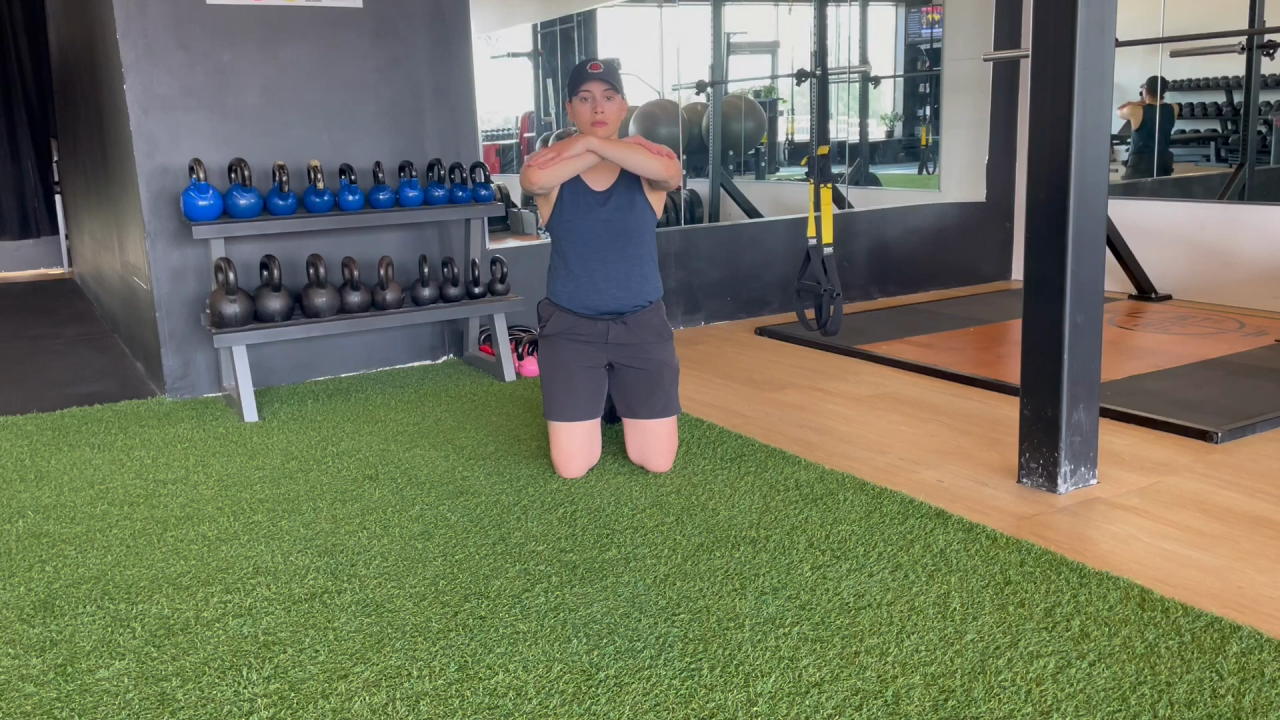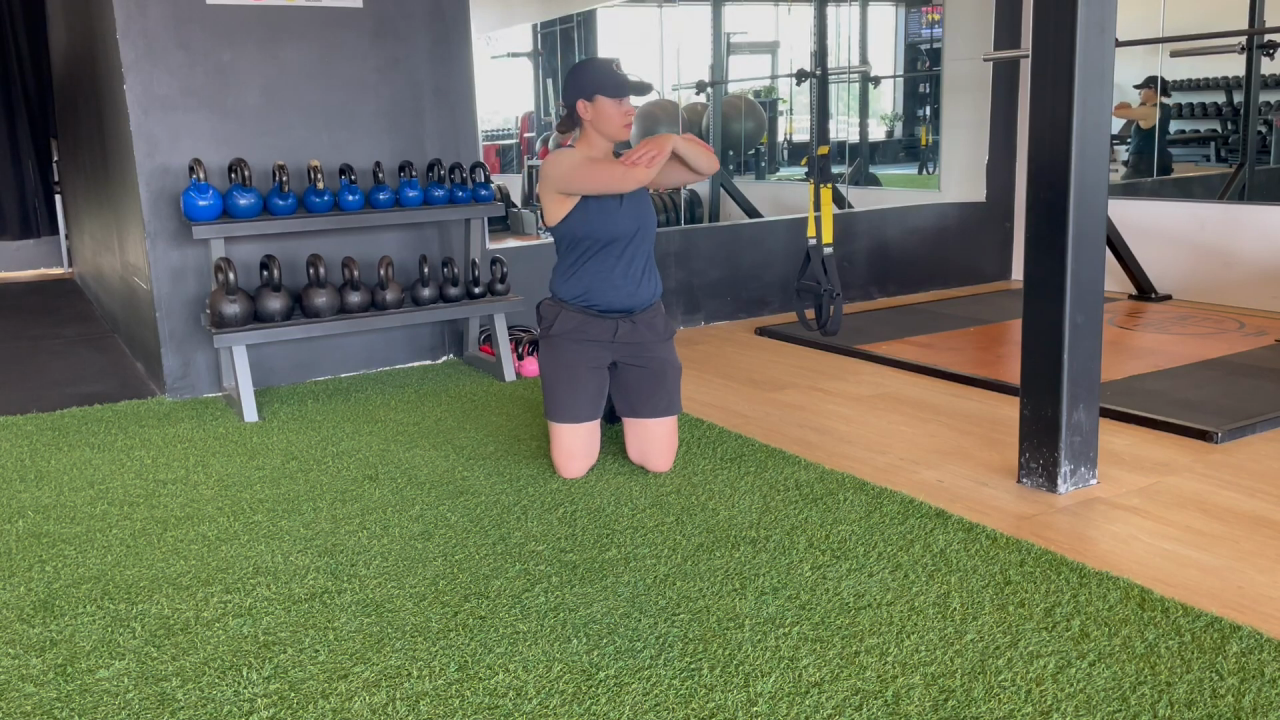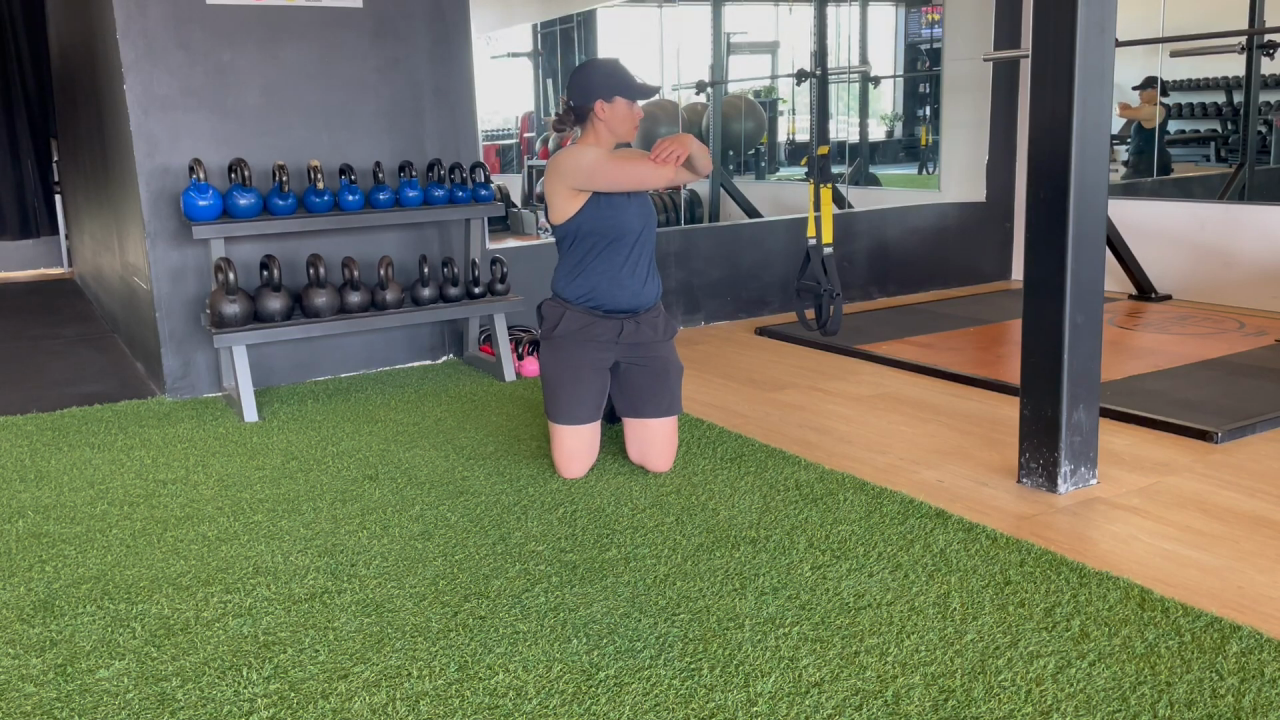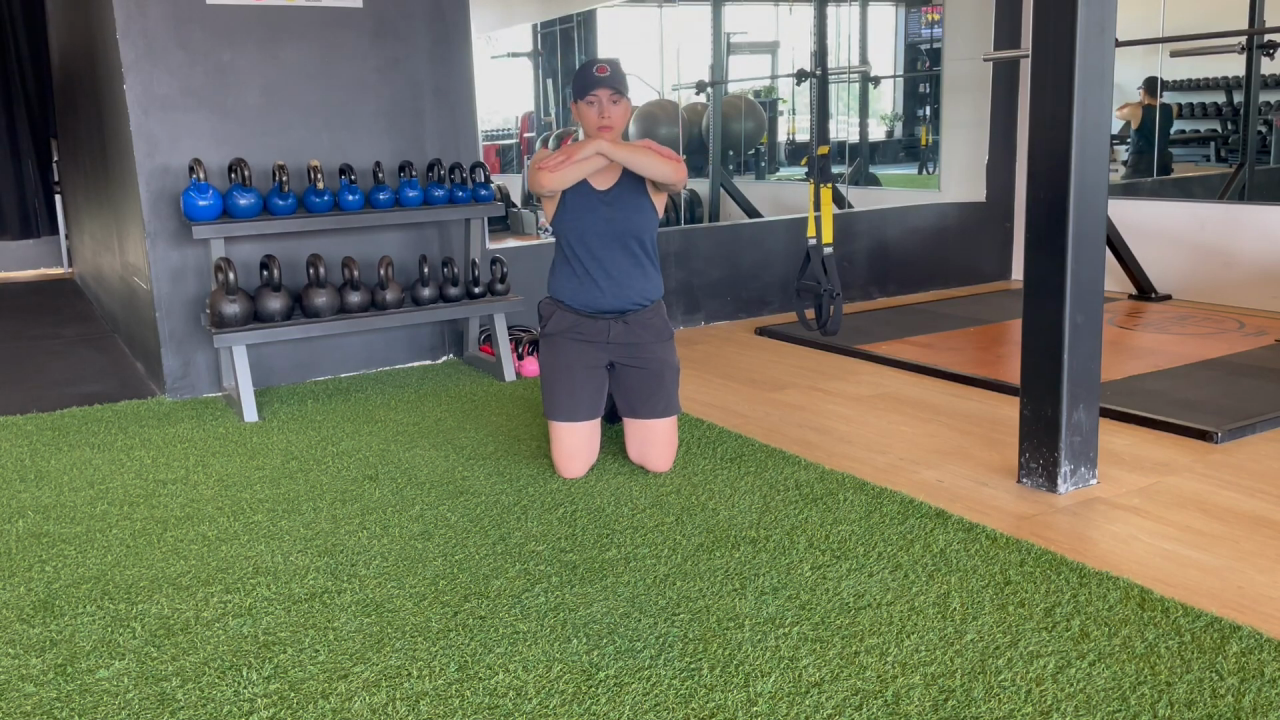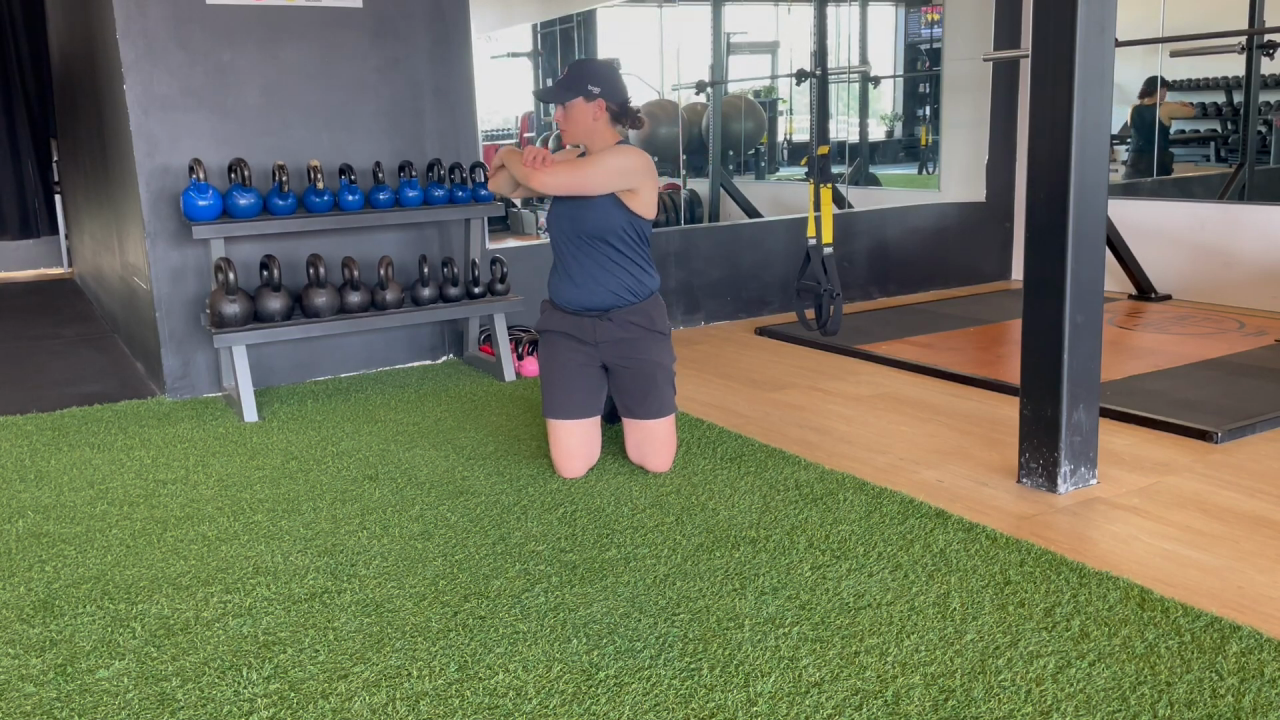
dt=1s
person 1, frame 1
left shoulder: (647, 167)
right shoulder: (551, 163)
left elbow: (668, 170)
right elbow: (534, 179)
left wrist: (591, 144)
right wrist: (621, 150)
left hip: (642, 326)
right hip: (571, 329)
left knee: (656, 463)
right knee: (572, 468)
left ankle: (618, 397)
right ankle: (596, 400)
person 1, frame 2
left shoulder: (631, 162)
right shoulder: (560, 166)
left elbow: (707, 166)
right elbow: (633, 177)
left wrist: (675, 141)
right wrist: (662, 145)
left hip: (644, 326)
right hip: (576, 329)
left knee: (658, 463)
right knee: (573, 468)
left ankle: (617, 397)
right ankle: (594, 401)
person 1, frame 3
left shoulder: (628, 162)
right shoulder: (569, 163)
left elbow: (701, 169)
right elbow: (659, 173)
left wrist: (687, 141)
right wrist: (673, 149)
left hip: (646, 327)
right hip: (579, 329)
left knee: (658, 463)
right knee: (573, 468)
left ankle: (618, 398)
right ankle: (597, 403)
person 1, frame 4
left shoulder: (650, 166)
right shoulder: (553, 161)
left elbow: (676, 173)
right elbow: (545, 181)
left wrist: (600, 146)
right wrist: (622, 152)
left hip: (642, 326)
right hip: (572, 327)
left knee: (657, 463)
right knee: (572, 468)
left ankle: (620, 395)
right ankle: (597, 399)
person 1, frame 5
left shoulder: (631, 162)
right shoulder: (569, 161)
left elbow: (542, 180)
right elbow: (501, 186)
left wrist: (509, 153)
right wrist: (521, 159)
left hip: (634, 325)
right hip: (567, 326)
left knee: (655, 463)
right knee: (571, 468)
left ankle: (619, 395)
right ankle: (600, 398)
